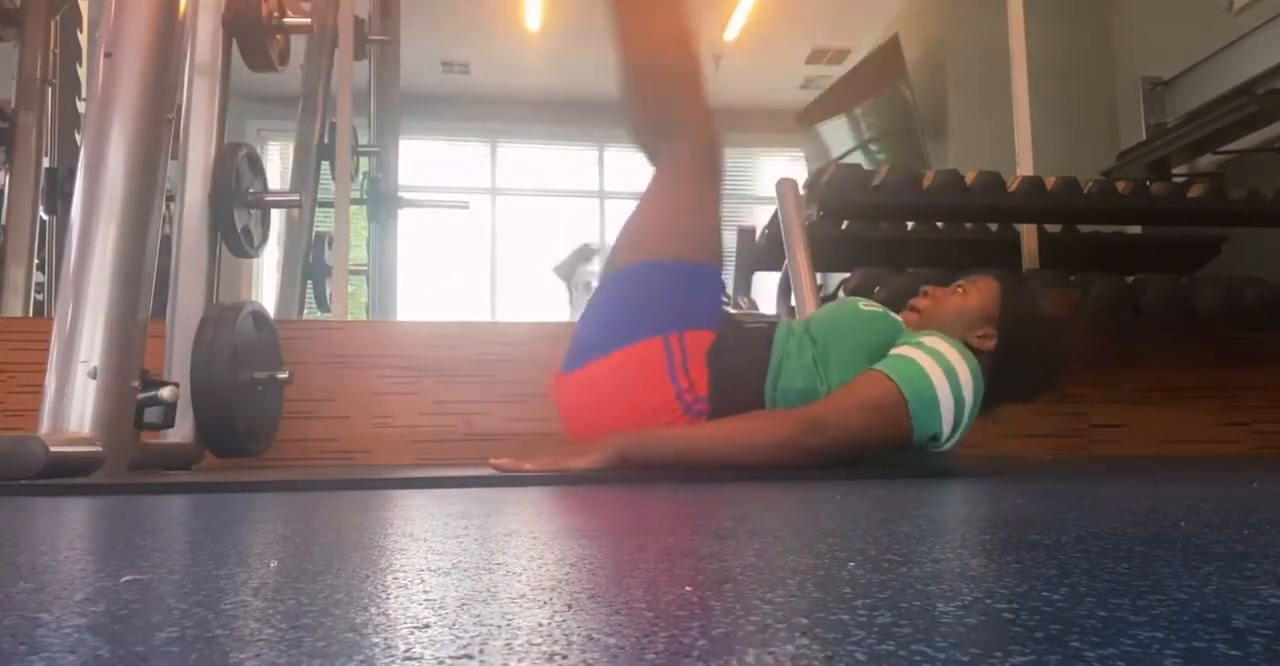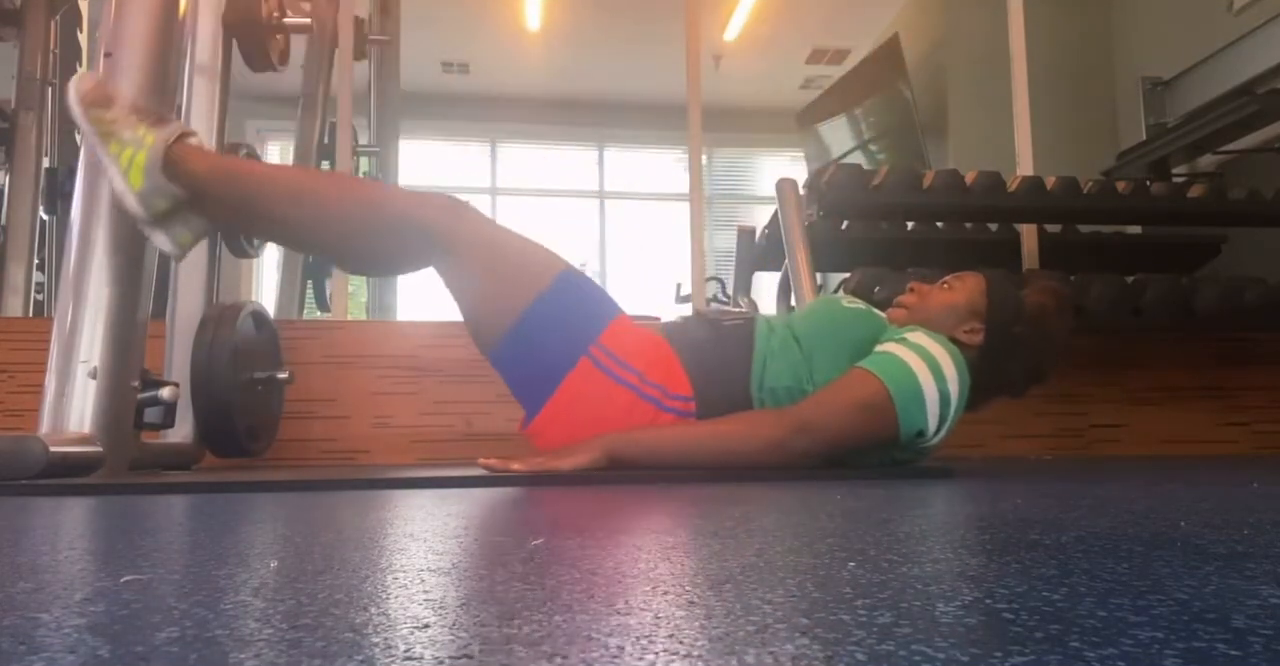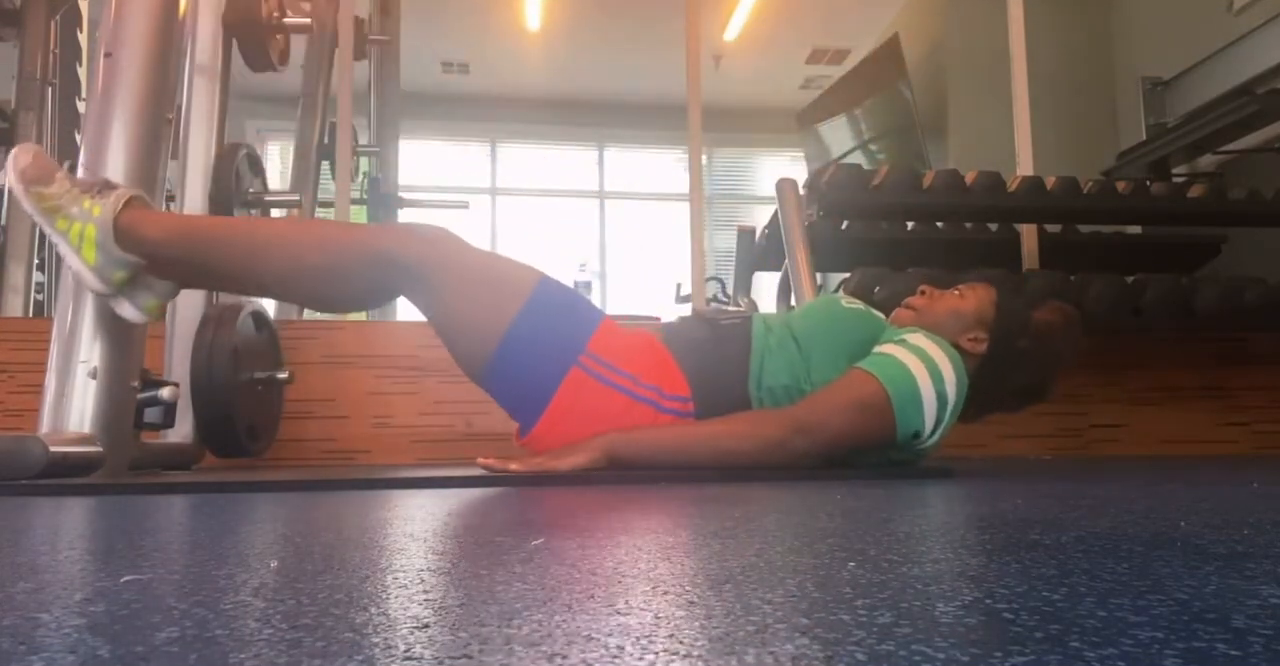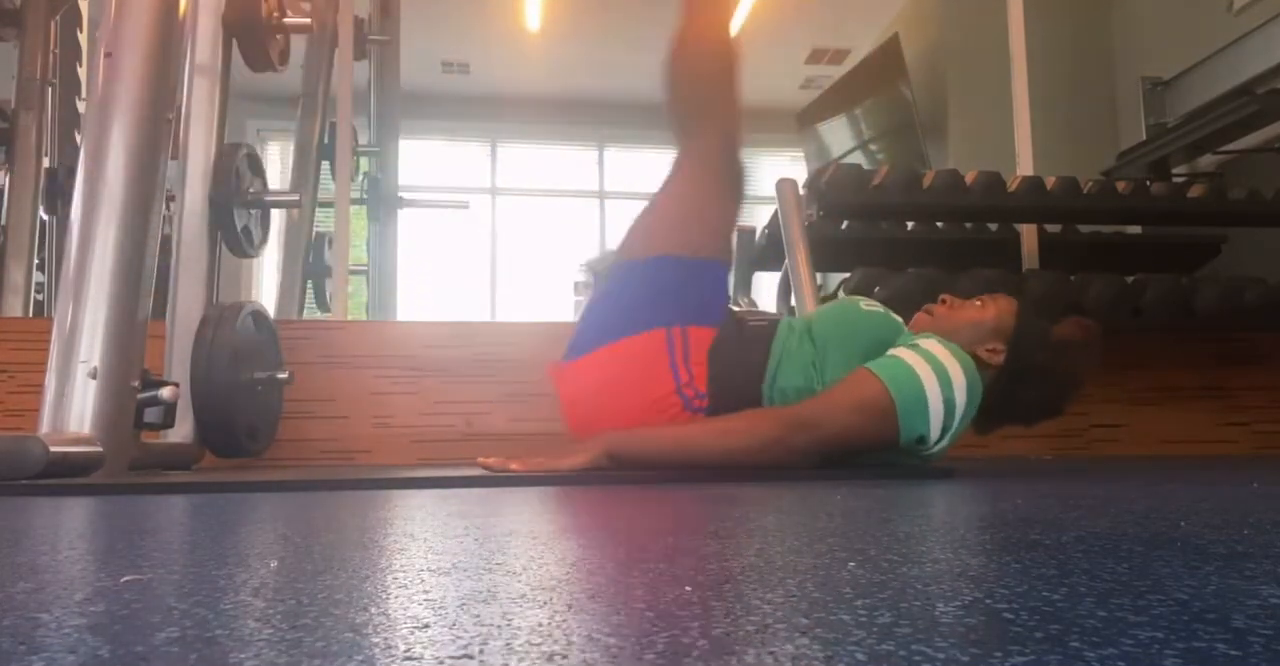
dt=0.7s
person 1, frame 1
left shoulder: (941, 369)
right shoulder: (921, 349)
left elbow: (810, 433)
left wrist: (616, 447)
left hip: (649, 391)
right hip: (664, 387)
left knee: (690, 153)
person 1, frame 2
left shoulder: (927, 367)
right shoulder: (898, 347)
left elbow: (797, 434)
left wrist: (610, 444)
left hip: (643, 402)
right hip: (654, 375)
left knee: (442, 221)
right knee: (441, 228)
left ankle: (176, 163)
right ankle: (192, 181)
person 1, frame 3
left shoulder: (927, 368)
right shoulder: (896, 347)
left elbow: (798, 435)
left wrist: (606, 447)
left hip: (644, 405)
right hip: (648, 372)
left knee: (417, 248)
right knee: (424, 256)
left ankle: (128, 226)
right ankle: (145, 240)
person 1, frame 4
left shoulder: (941, 373)
right shoulder: (923, 357)
left elbow: (799, 430)
left wrist: (607, 446)
left hip: (655, 388)
right hip: (686, 373)
left knee: (708, 147)
